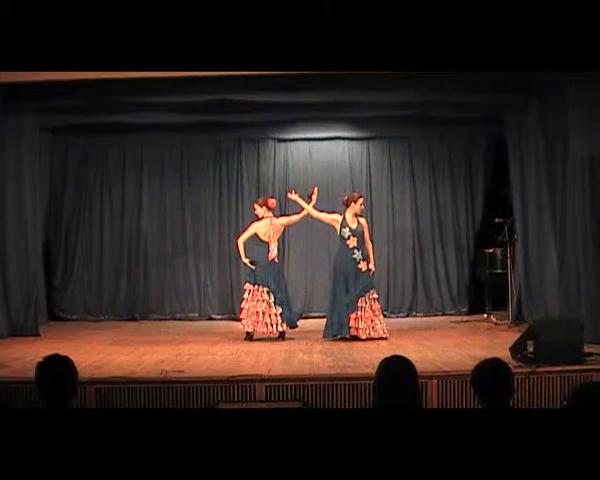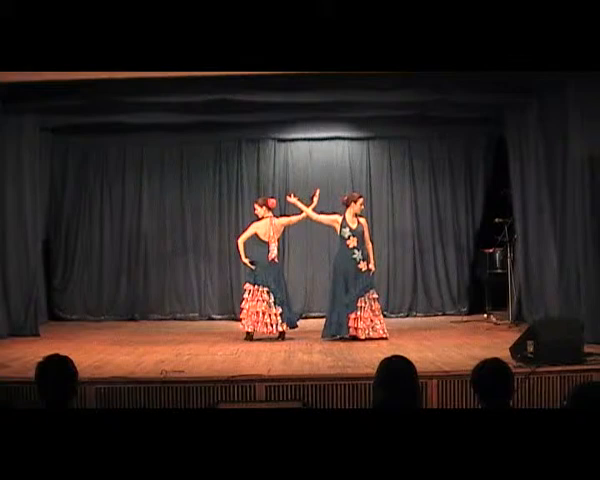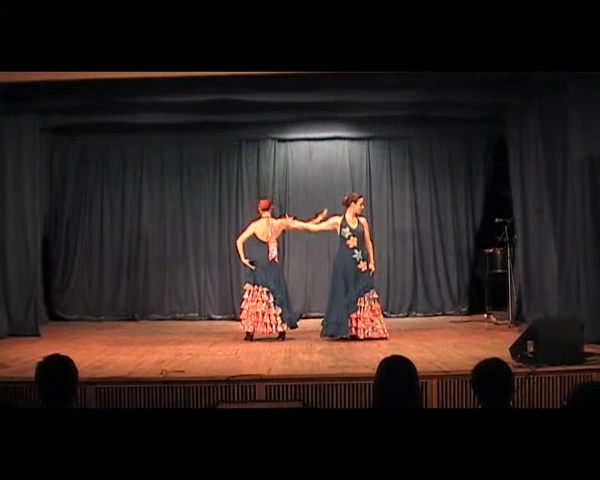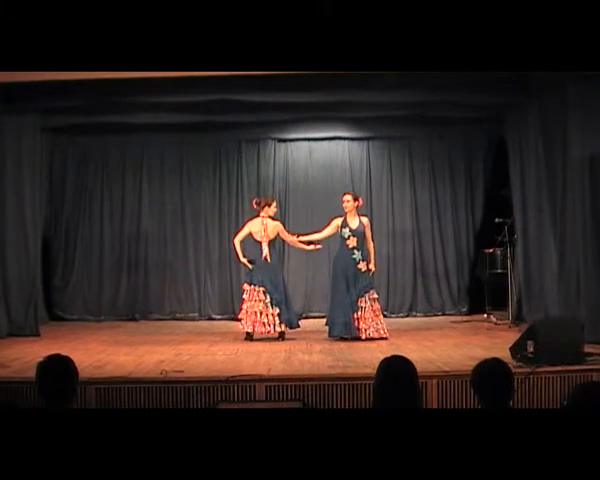
dt=0.4s
person 1, frame 1
left shoulder: (362, 221)
right shoulder: (337, 219)
left elbow: (368, 243)
right elbow: (315, 213)
left wrist: (371, 262)
right wrist: (297, 199)
left hip: (360, 264)
right hip: (344, 263)
left knee: (363, 296)
right knee: (345, 295)
left ankle: (363, 330)
right ankle: (345, 330)
person 1, frame 2
left shoulder: (362, 221)
right shoulder: (337, 219)
left elbow: (368, 243)
right elbow: (315, 216)
left wrist: (371, 262)
right wrist: (297, 202)
left hip: (361, 264)
right hip: (344, 263)
left knee: (363, 296)
right knee: (344, 296)
left ankle: (363, 330)
right ankle: (345, 330)
person 1, frame 3
left shoulder: (363, 221)
right shoulder: (338, 221)
left elbow: (368, 242)
right elbow: (315, 227)
left wrist: (372, 262)
right wrist: (295, 223)
left hip: (361, 264)
right hip: (344, 263)
left knee: (363, 296)
right knee: (344, 296)
left ankle: (364, 330)
right ankle: (344, 330)
person 1, frame 4
left shoulder: (364, 221)
right shoulder: (339, 222)
left elbow: (369, 242)
right elbow: (321, 235)
left wrist: (372, 262)
right wrist: (299, 238)
left hip: (361, 264)
right hip: (343, 263)
left knee: (363, 296)
right knee: (344, 296)
left ankle: (364, 330)
right ankle: (345, 331)
person 2, frame 1
left shoulder: (257, 225)
right shoulder: (280, 222)
left elbow: (240, 240)
right elbow: (301, 215)
left wrist: (243, 258)
right wrist: (312, 202)
left hip: (258, 267)
right hip: (274, 266)
left knee: (254, 298)
right knee: (277, 297)
left ankle: (250, 332)
right ankle: (281, 331)
person 2, frame 2
left shoulder: (257, 225)
right shoulder: (281, 222)
left elbow: (240, 240)
right elbow: (302, 216)
left wrist: (243, 257)
right wrist: (314, 204)
left hip: (258, 266)
right hip: (274, 266)
left knee: (254, 299)
right knee: (277, 297)
left ankle: (250, 332)
right ankle: (281, 331)
person 2, frame 3
left shoulder: (255, 225)
right shoulder: (279, 223)
left elbow: (239, 241)
left wrist: (243, 258)
right wrist: (317, 219)
left hip: (258, 266)
right hip: (274, 266)
left knee: (254, 298)
right knee: (277, 296)
left ankle: (250, 332)
right ankle: (281, 331)
person 2, frame 4
left shoulder: (251, 224)
right shoulder: (276, 225)
left elbow: (236, 240)
right elbow: (291, 241)
left wrist: (242, 258)
right wrist: (307, 247)
left hip: (257, 265)
right hip: (272, 265)
left knee: (253, 297)
right knee: (276, 296)
left ankle: (249, 332)
right ankle: (281, 331)
